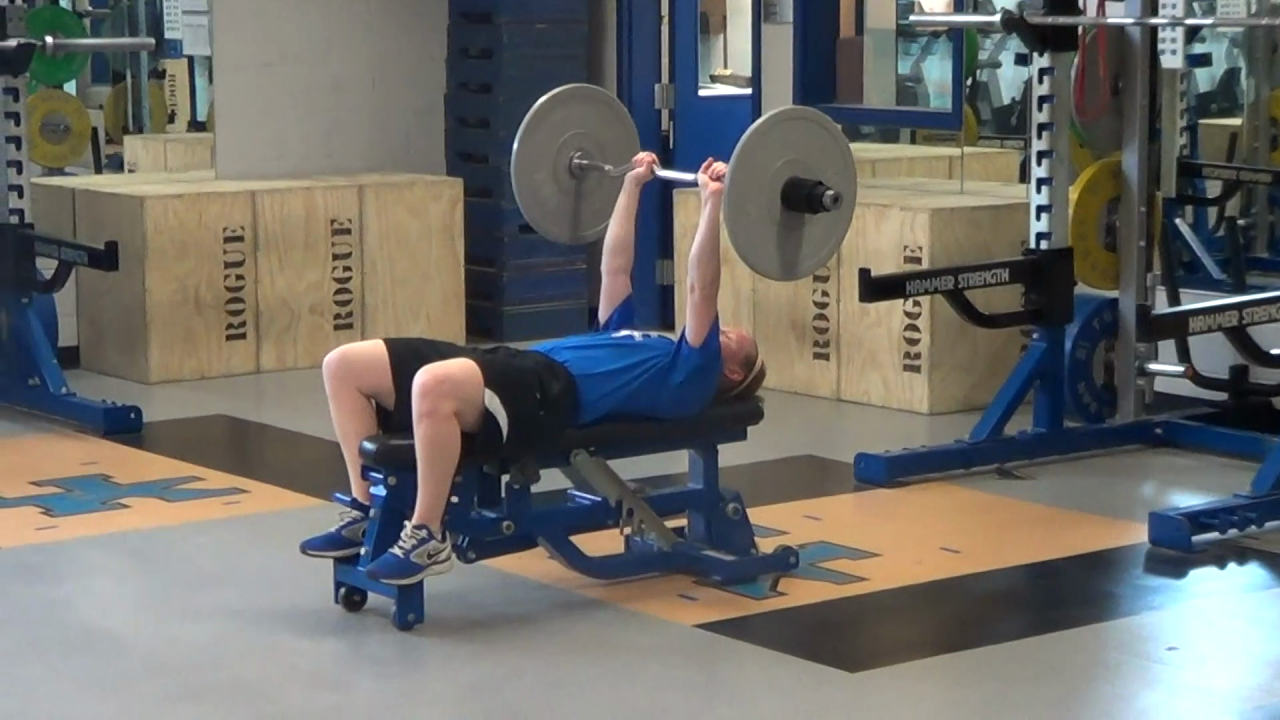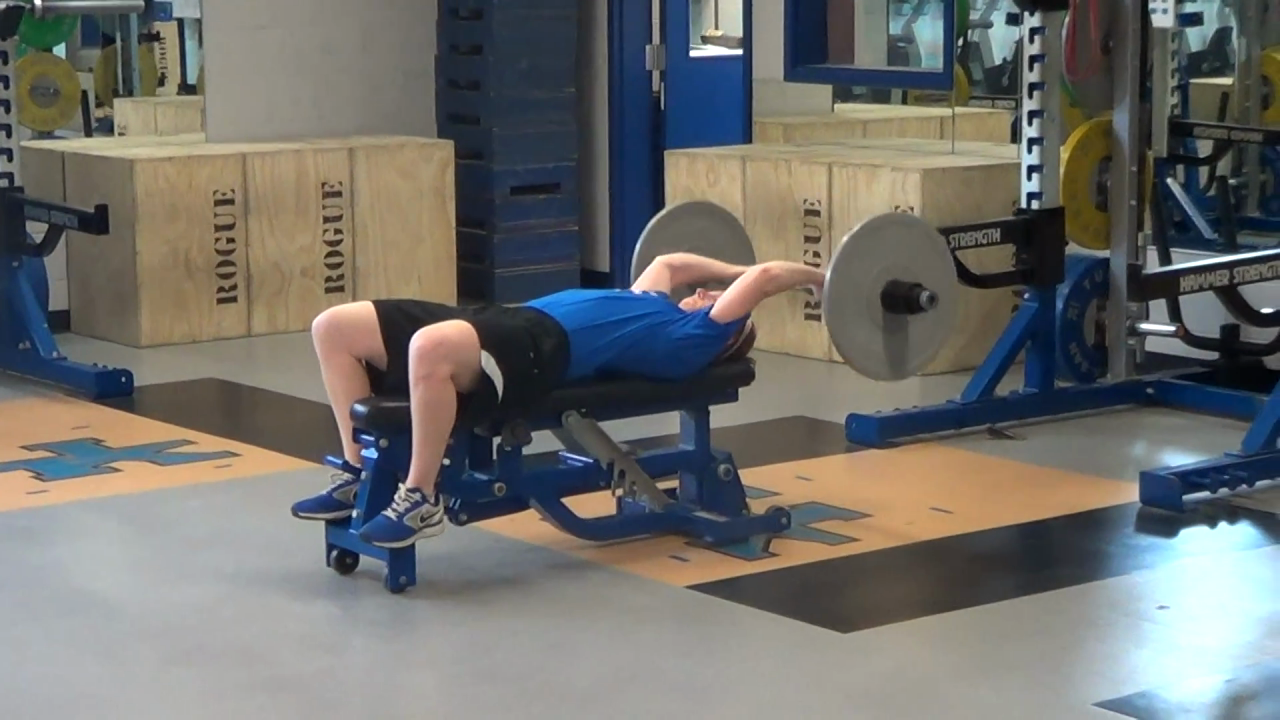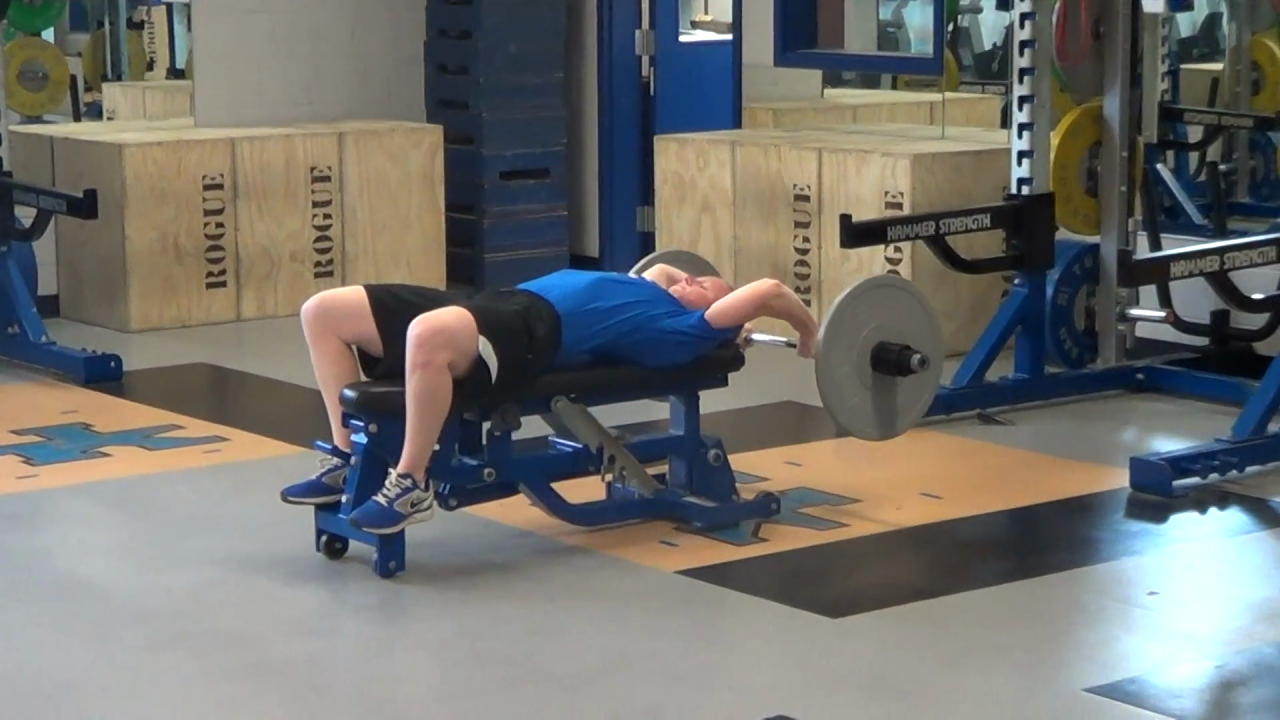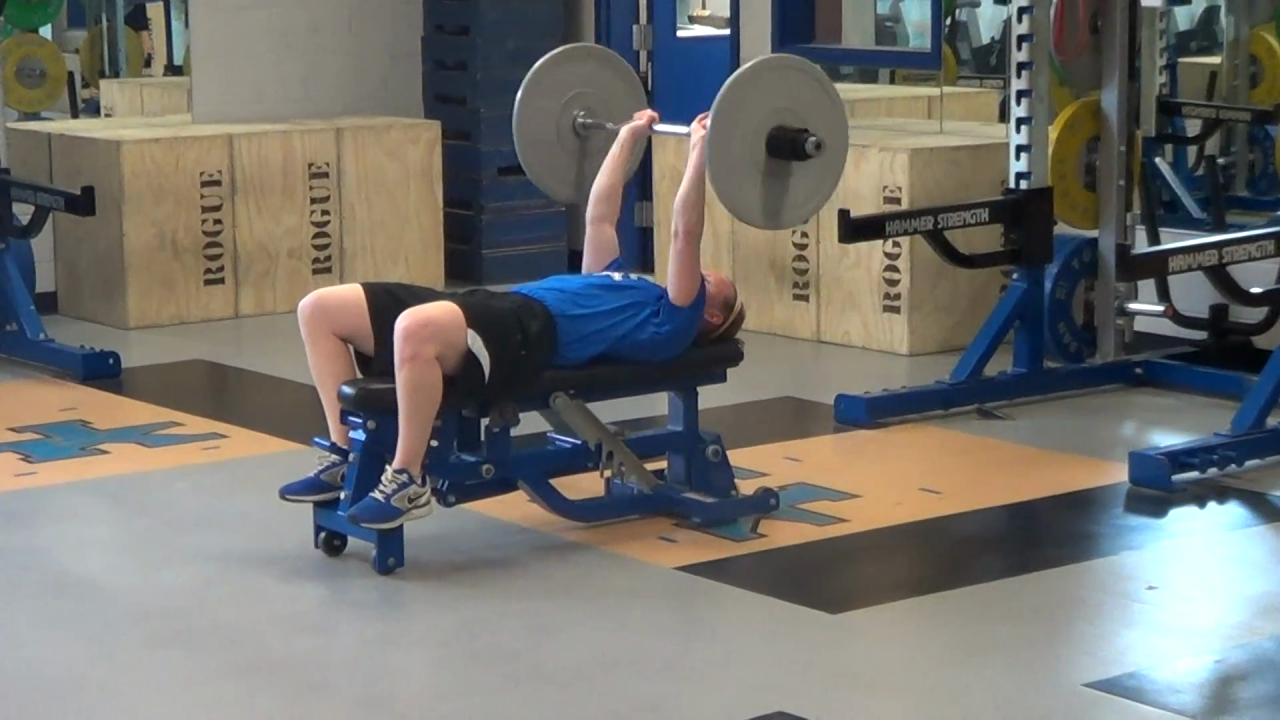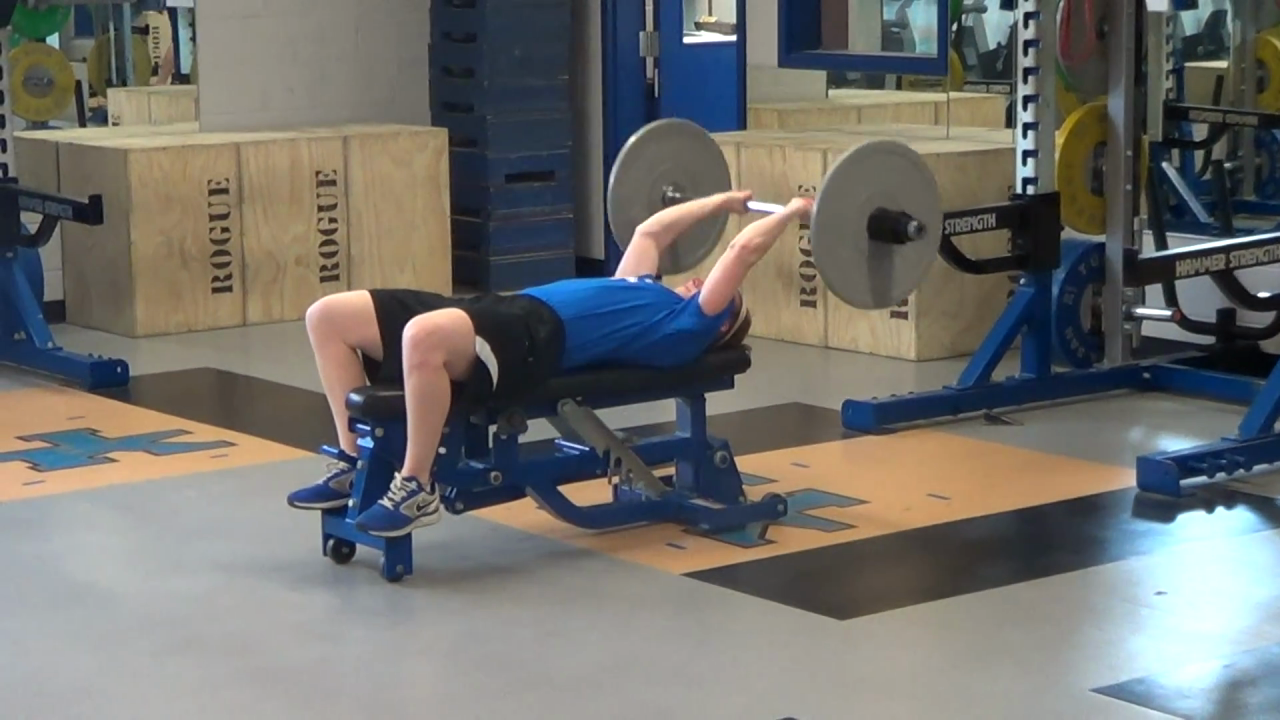
dt=1s
person 1, frame 1
left shoulder: (691, 378)
right shoulder: (637, 343)
left elbow: (702, 290)
right elbow: (614, 269)
left wrist: (711, 201)
right wrist: (632, 184)
left hip: (550, 393)
right hip: (514, 365)
left knee: (434, 387)
right knee: (343, 364)
left ankle: (427, 537)
right ankle: (366, 511)
person 1, frame 2
left shoulder: (692, 341)
right shoulder: (655, 309)
left elbow: (762, 279)
right elbow: (666, 263)
right wrist: (735, 270)
left hip: (543, 346)
right hip: (510, 321)
left knee: (430, 349)
right knee: (333, 326)
left ankle: (420, 499)
right ankle: (359, 472)
person 1, frame 3
left shoulder: (683, 330)
right shoulder: (652, 302)
left elbow: (766, 290)
right elbow: (662, 271)
left wrist: (809, 330)
left hip: (536, 329)
right hip: (500, 304)
left knee: (427, 335)
right knee: (323, 311)
left ankle: (410, 484)
right ankle: (348, 459)
person 1, frame 4
left shoulder: (673, 323)
right shoulder: (625, 288)
left elbow: (686, 235)
right elbow: (600, 219)
left wrist: (700, 152)
right wrist: (628, 139)
left hip: (530, 332)
right hip: (494, 307)
left knee: (416, 330)
right knee: (319, 308)
left ankle: (407, 482)
right ankle: (345, 457)
person 1, frame 5
left shoulder: (687, 328)
right shoulder: (641, 292)
left elbow: (743, 252)
right elbow: (649, 231)
left wrist: (793, 211)
right wrist: (723, 200)
left hip: (538, 334)
right hip: (504, 310)
left knee: (424, 337)
right knee: (328, 315)
left ankle: (416, 488)
right ankle: (353, 462)
